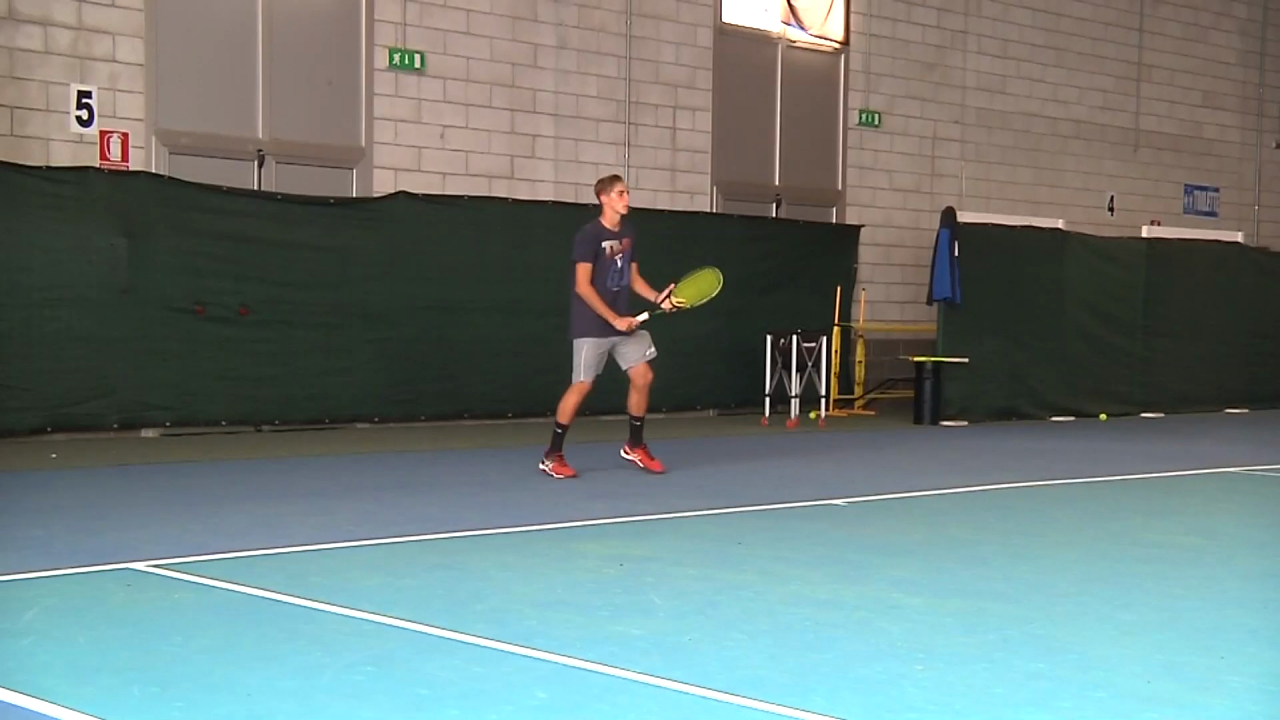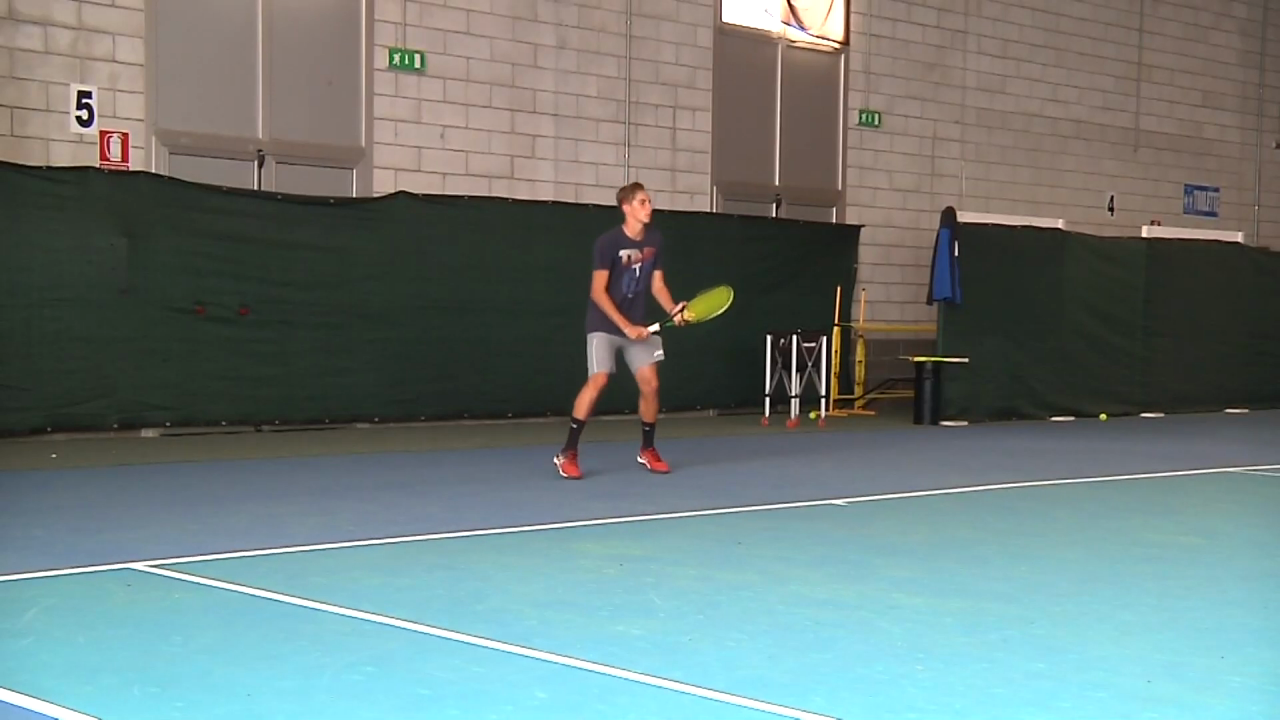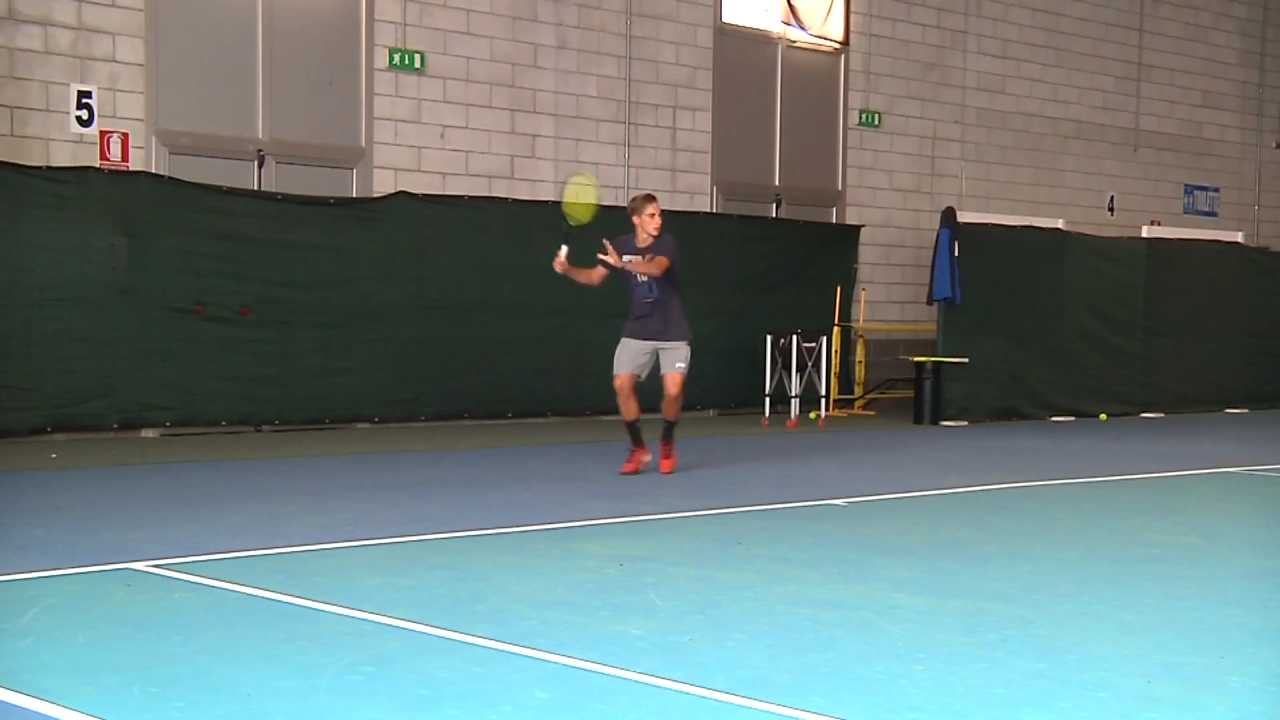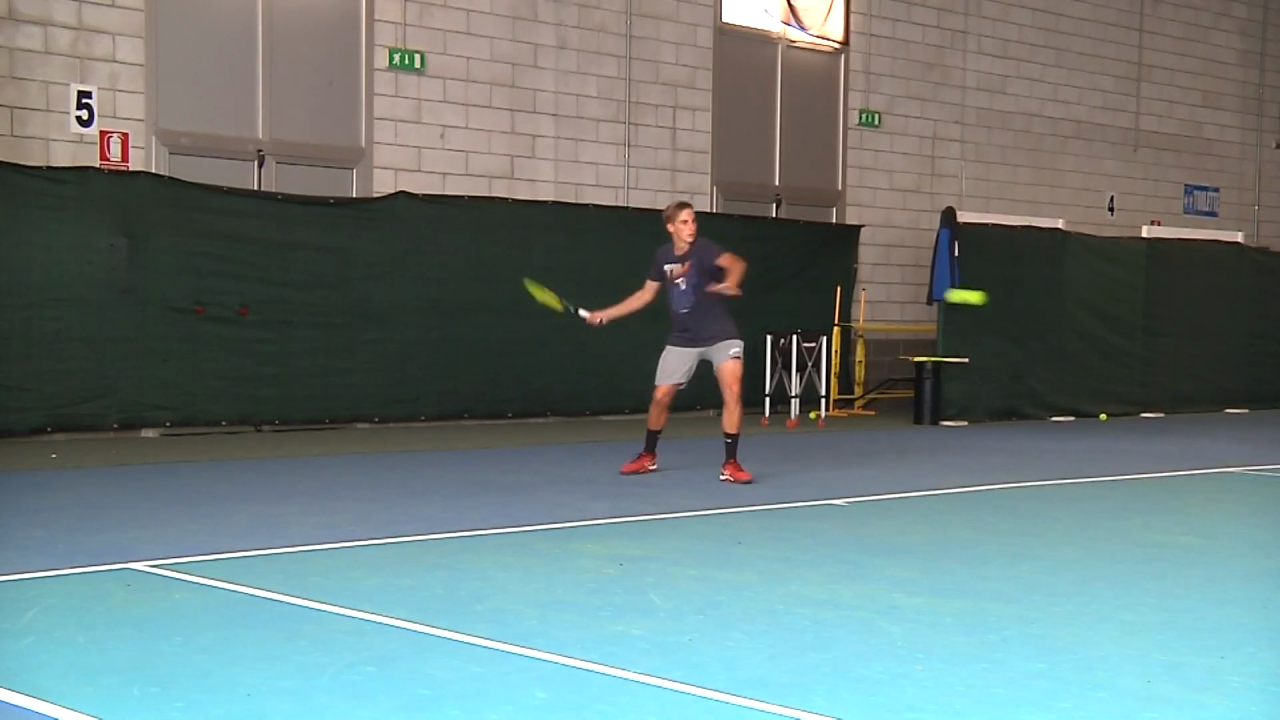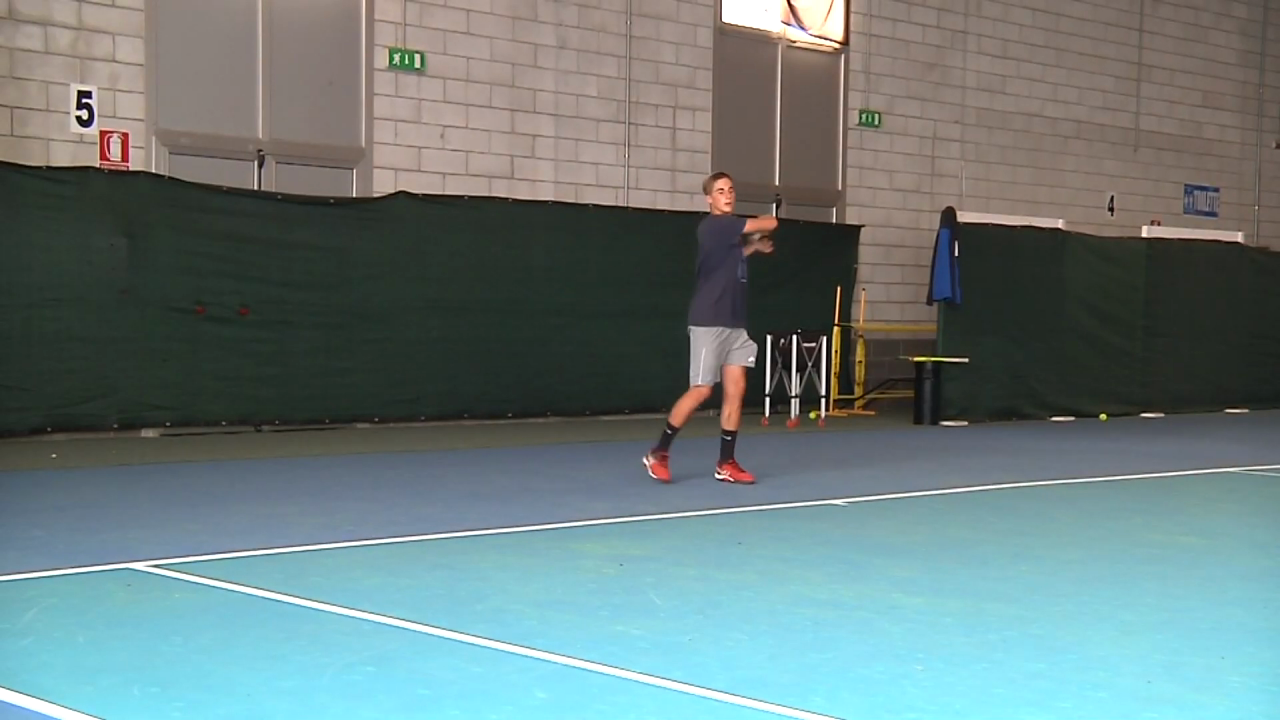
dt=0.5s
person 1, frame 1
left shoulder: (628, 233)
right shoulder: (589, 234)
right elbow: (582, 285)
left wrist: (658, 297)
right wrist: (614, 318)
left hip: (622, 323)
right hip: (592, 324)
left knee: (643, 377)
right knee: (583, 384)
left ankle: (635, 446)
right ankle: (552, 455)
person 1, frame 2
left shoulder: (655, 240)
right shoulder: (608, 242)
left elbow: (657, 284)
right elbow: (597, 292)
left wrist: (673, 310)
right wrist: (626, 326)
left hip: (635, 327)
right hip: (605, 324)
left knee: (650, 384)
right knee: (598, 379)
left ankle: (647, 449)
right ankle: (568, 452)
person 1, frame 3
left shoulder: (666, 243)
right shoulder: (621, 245)
left elbow: (655, 269)
right elbow: (594, 278)
left wrist: (621, 263)
right wrist: (566, 269)
left hip: (673, 331)
right hip: (637, 330)
left knee: (673, 391)
right knee: (622, 383)
left ankle: (667, 443)
right ankle: (639, 449)
person 1, frame 4
left shoulder: (704, 247)
right shoulder: (661, 256)
left elbow: (735, 263)
right elbow: (645, 295)
left wrist: (730, 282)
right wrist: (608, 313)
left hip: (719, 334)
right hip: (682, 338)
left knee: (732, 389)
right knee: (661, 396)
left ankle: (730, 463)
right ankle: (648, 455)
person 1, frame 5
left shoulder: (725, 227)
right shoulder: (718, 224)
right elbow: (769, 223)
left wrist: (753, 245)
right wrist: (757, 231)
left hip: (732, 322)
right hip: (708, 321)
left knee: (735, 389)
right knee: (701, 390)
left ankle: (725, 462)
right ankle: (658, 453)
